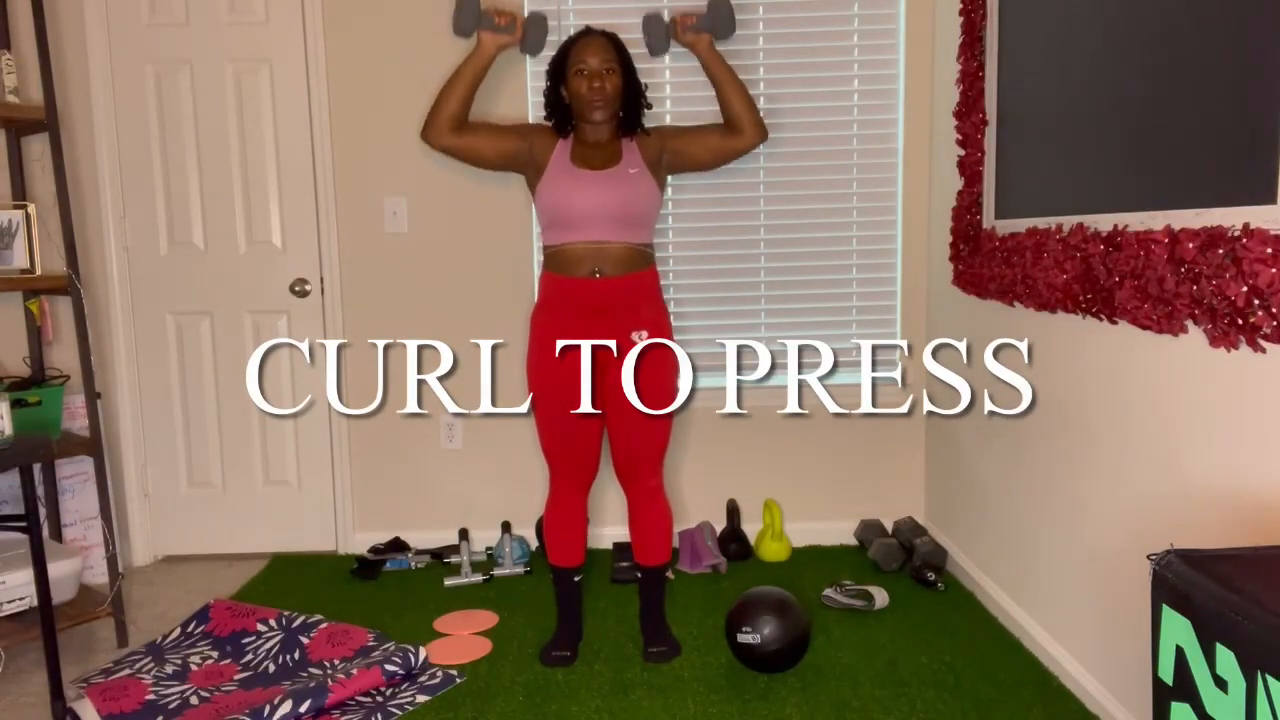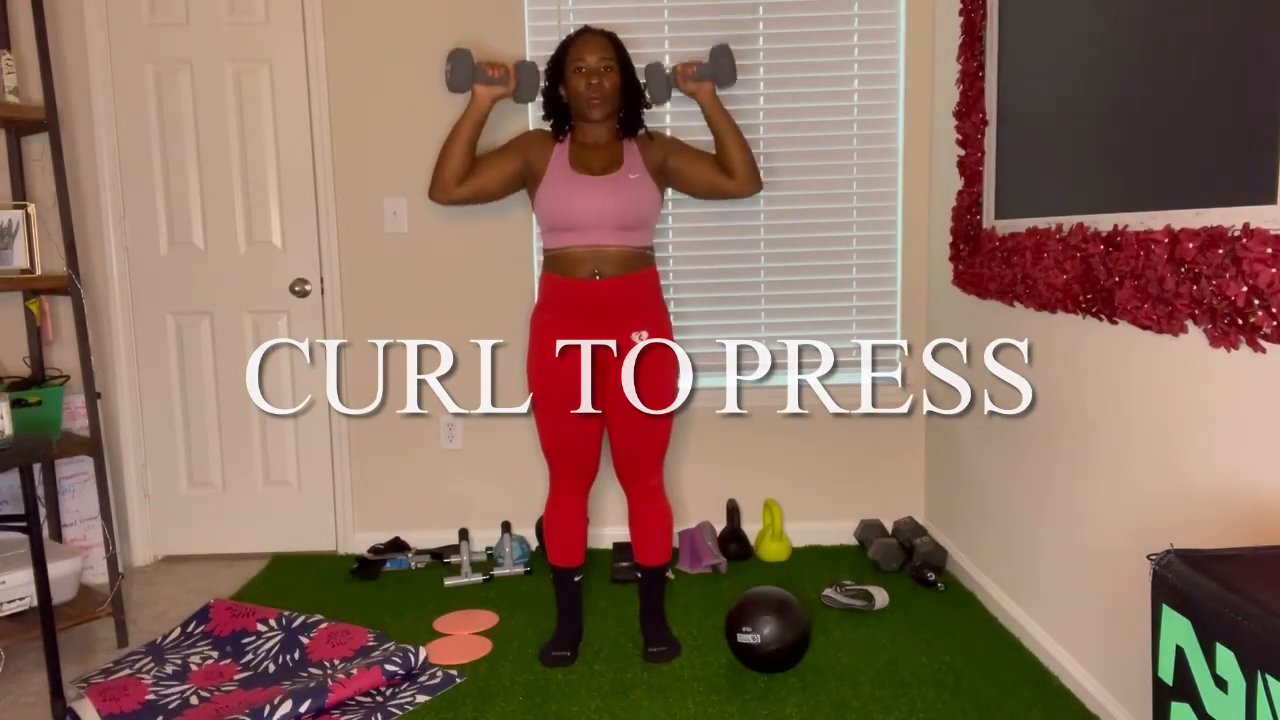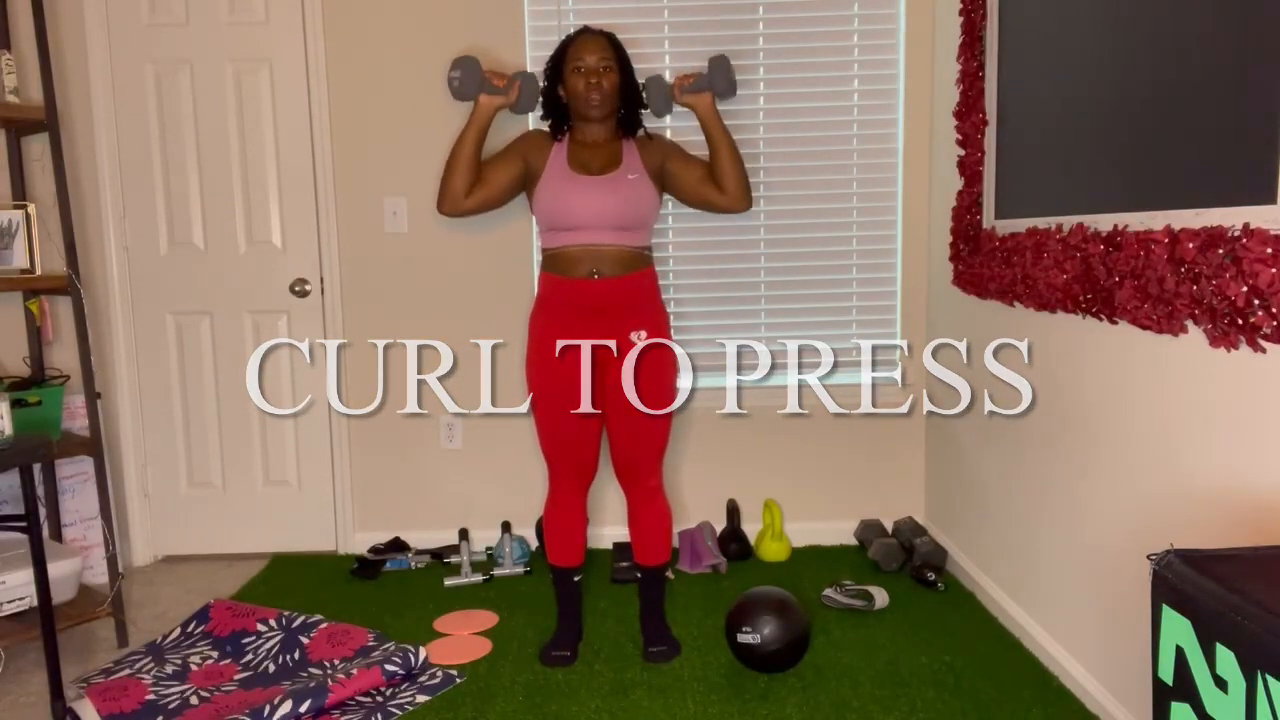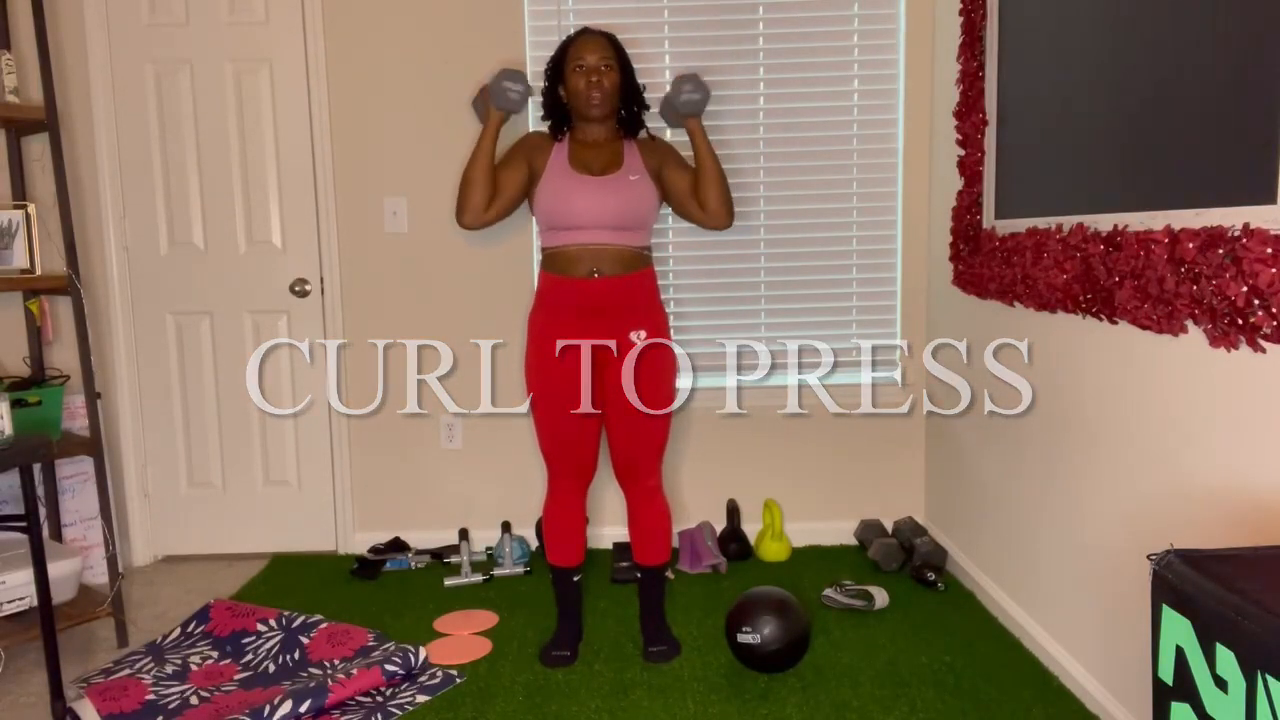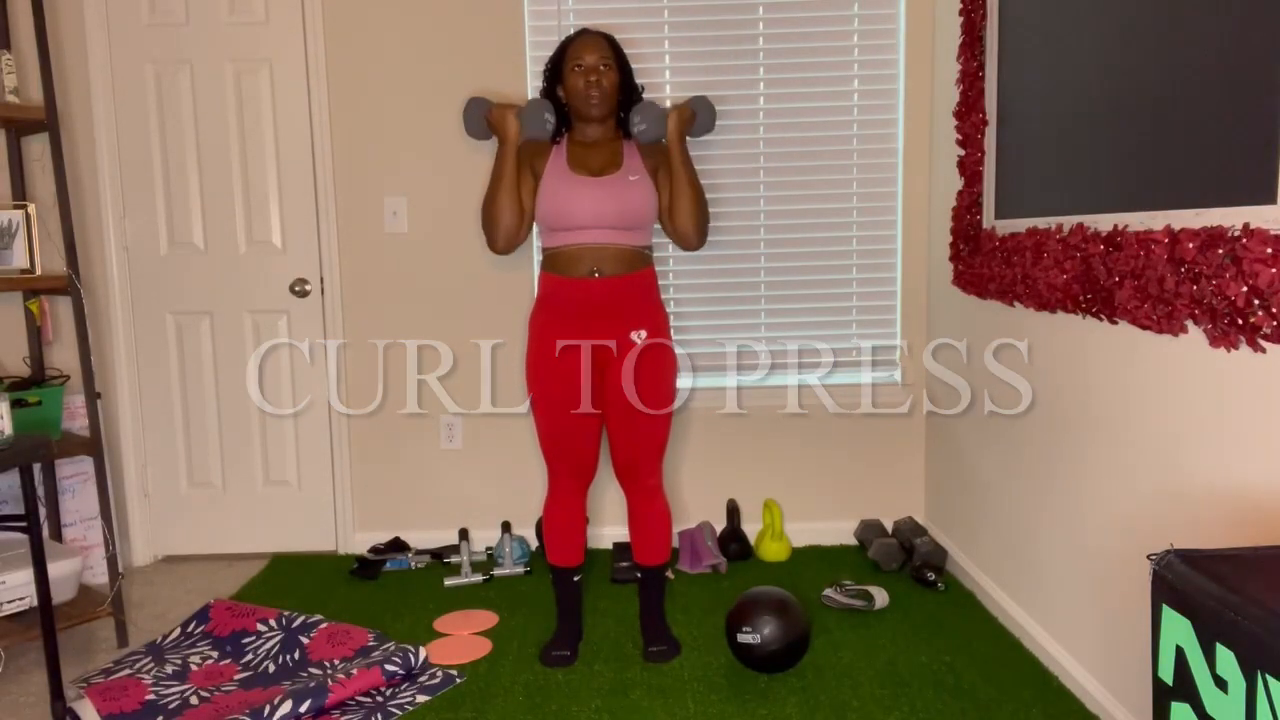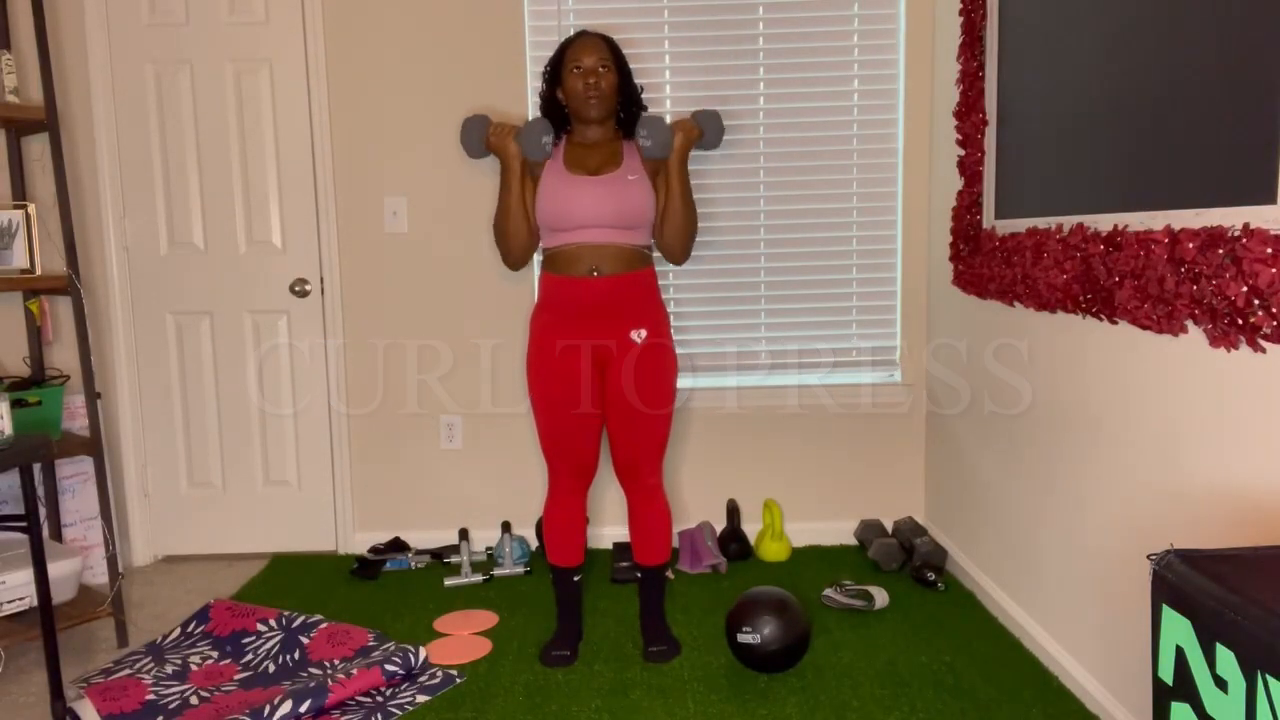
dt=0.2s
person 1, frame 1
left shoulder: (654, 149)
right shoulder: (538, 148)
left elbow: (748, 132)
right elbow: (440, 131)
left wrist: (704, 50)
right wrist: (486, 50)
left hip: (638, 321)
right hip: (561, 323)
left knee: (643, 477)
right knee: (567, 479)
left ankle: (653, 615)
right ankle: (568, 620)
person 1, frame 2
left shoulder: (654, 153)
right shoulder: (537, 152)
left elbow: (743, 179)
right elbow: (447, 186)
left wrist: (707, 101)
right wrist: (480, 104)
left hip: (639, 323)
right hip: (561, 326)
left knee: (644, 477)
right knee: (568, 479)
left ankle: (653, 616)
right ankle: (568, 620)
person 1, frame 3
left shoulder: (652, 153)
right shoulder: (536, 151)
left elbow: (735, 197)
right elbow: (454, 199)
left wrist: (707, 113)
right wrist: (483, 112)
left hip: (637, 323)
right hip: (560, 325)
left knee: (643, 477)
right knee: (567, 479)
left ankle: (653, 616)
right ankle: (568, 620)
person 1, frame 4
left shoulder: (651, 153)
right shoulder: (538, 151)
left elbow: (717, 214)
right elbow: (472, 213)
left wrist: (696, 129)
right wrist: (492, 125)
left hip: (636, 322)
right hip: (559, 325)
left knee: (642, 476)
right knee: (566, 479)
left ankle: (653, 616)
right ankle: (568, 620)
person 1, frame 5
left shoulder: (649, 153)
right shoulder: (538, 154)
left elbow: (691, 232)
right elbow: (501, 236)
left wrist: (677, 143)
right wrist: (507, 143)
left hip: (638, 324)
right hip: (560, 326)
left knee: (643, 477)
right knee: (566, 479)
left ankle: (653, 616)
right ankle: (568, 620)
person 1, frame 6
left shoulder: (648, 156)
right shoulder: (538, 159)
left elbow: (677, 246)
right elbow: (514, 252)
left wrist: (678, 158)
right wrist: (510, 163)
left hip: (638, 324)
right hip: (560, 327)
left knee: (643, 476)
right knee: (567, 479)
left ankle: (653, 616)
right ankle: (567, 620)
